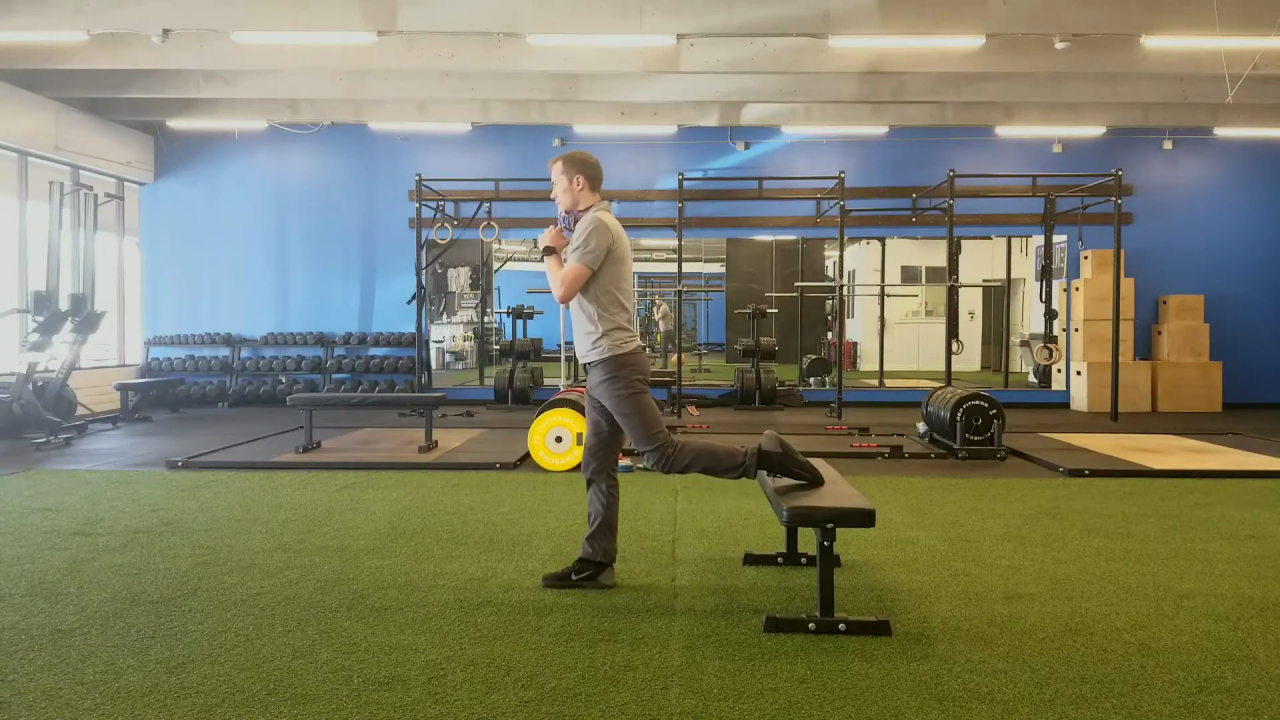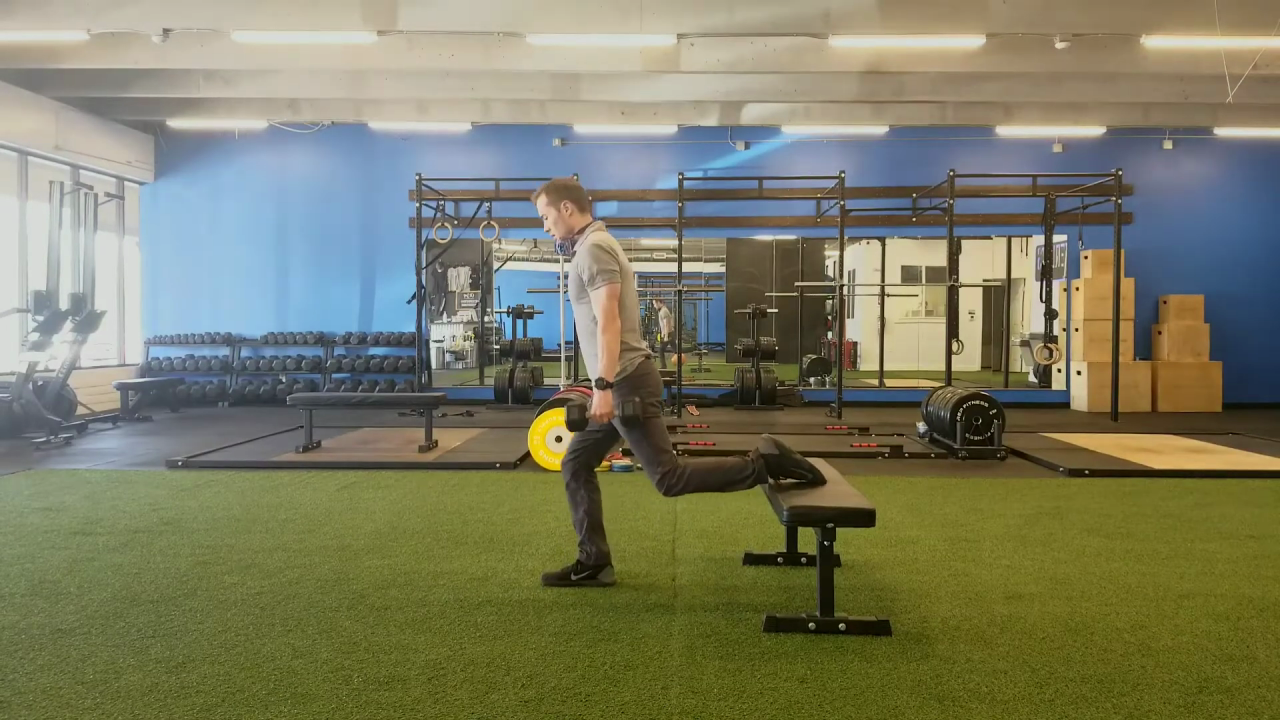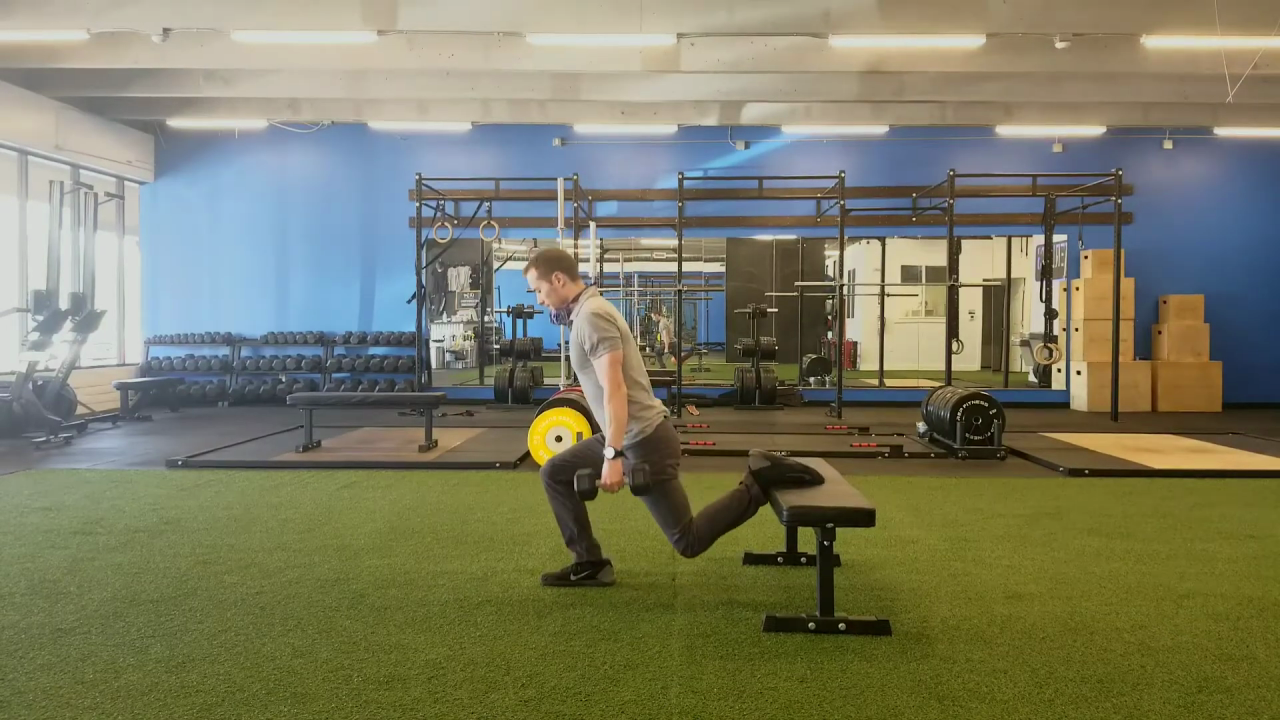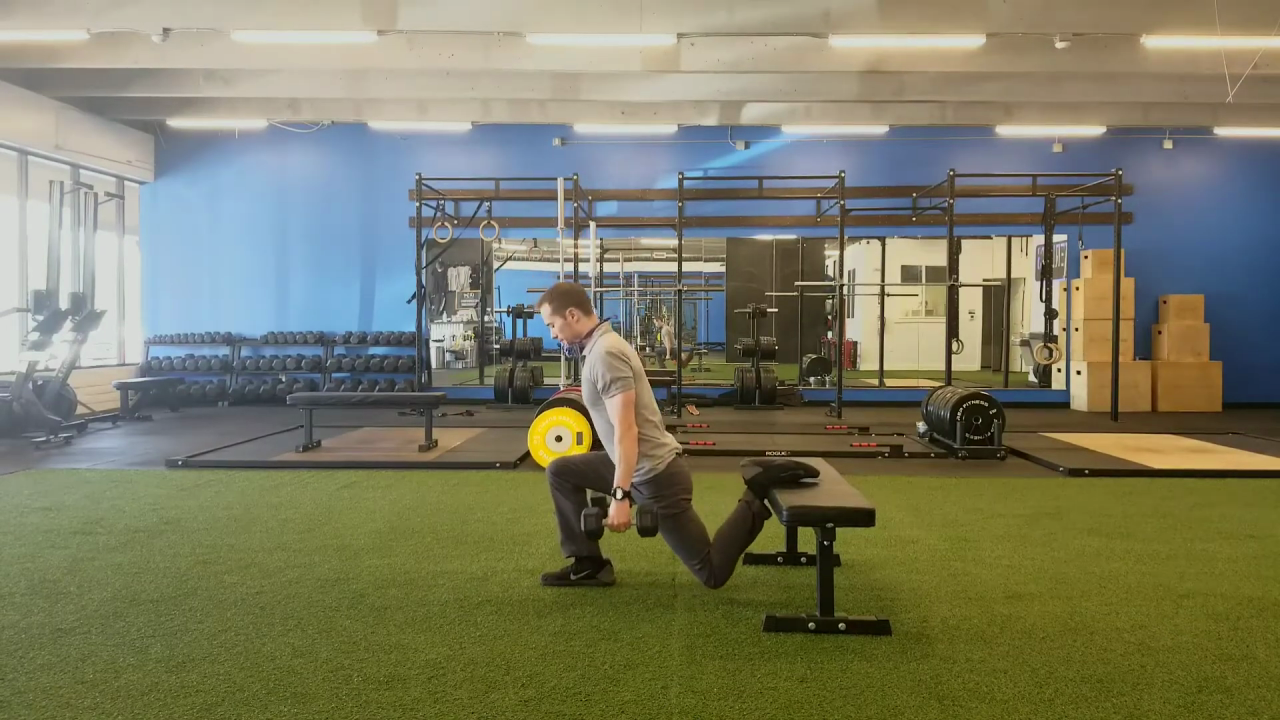
dt=0.5s
person 1, frame 1
left shoulder: (594, 226)
right shoulder: (595, 225)
left elbow: (563, 291)
left wrist: (549, 250)
left hip: (612, 365)
right hip: (603, 366)
left knee: (663, 453)
right knee: (598, 466)
left ankle: (764, 457)
right ankle: (596, 562)
person 1, frame 2
left shoulder: (594, 247)
right shoulder: (592, 246)
left elbow: (608, 322)
left wrist: (603, 386)
right wrist: (603, 385)
left hip: (626, 381)
right hip: (616, 381)
left knee: (668, 477)
right knee: (575, 465)
left ankle: (764, 462)
right ankle: (593, 563)
person 1, frame 3
left shoulder: (592, 316)
right shoulder: (588, 312)
left elbow: (614, 389)
left wrist: (612, 456)
right wrist: (611, 448)
left hip: (643, 440)
right hip: (628, 435)
left knee: (688, 540)
right knee: (555, 473)
left ankle: (760, 481)
right ankle: (590, 563)
person 1, frame 4
left shoulder: (605, 354)
right shoulder: (604, 344)
left elbow: (626, 430)
left wrist: (620, 497)
right wrist: (620, 487)
left hip: (655, 477)
right hip: (642, 467)
left knee: (711, 571)
right knee: (560, 472)
left ankle: (758, 499)
right ankle: (588, 563)
